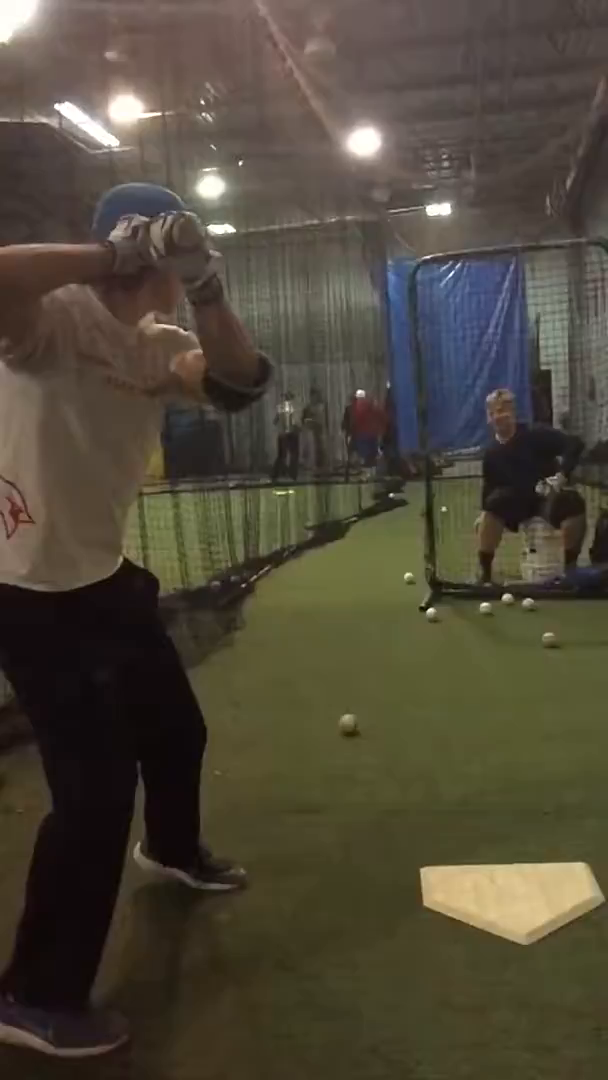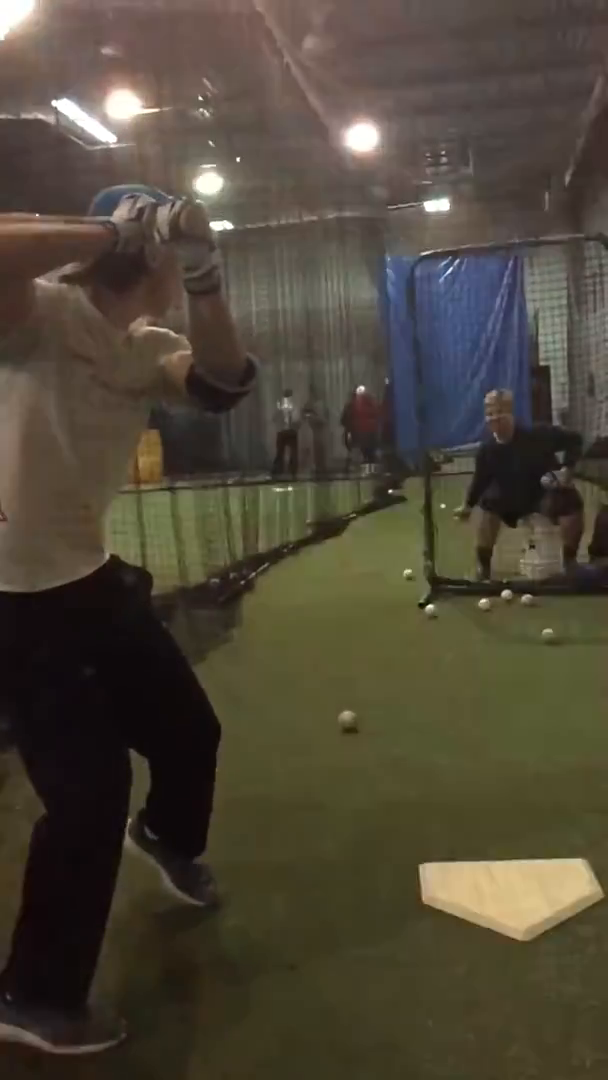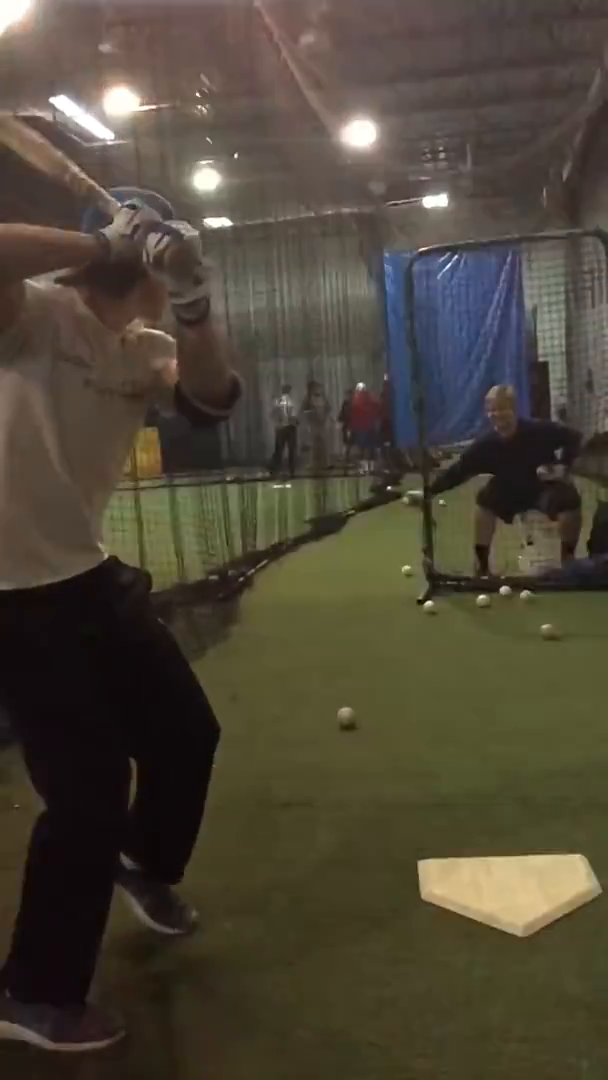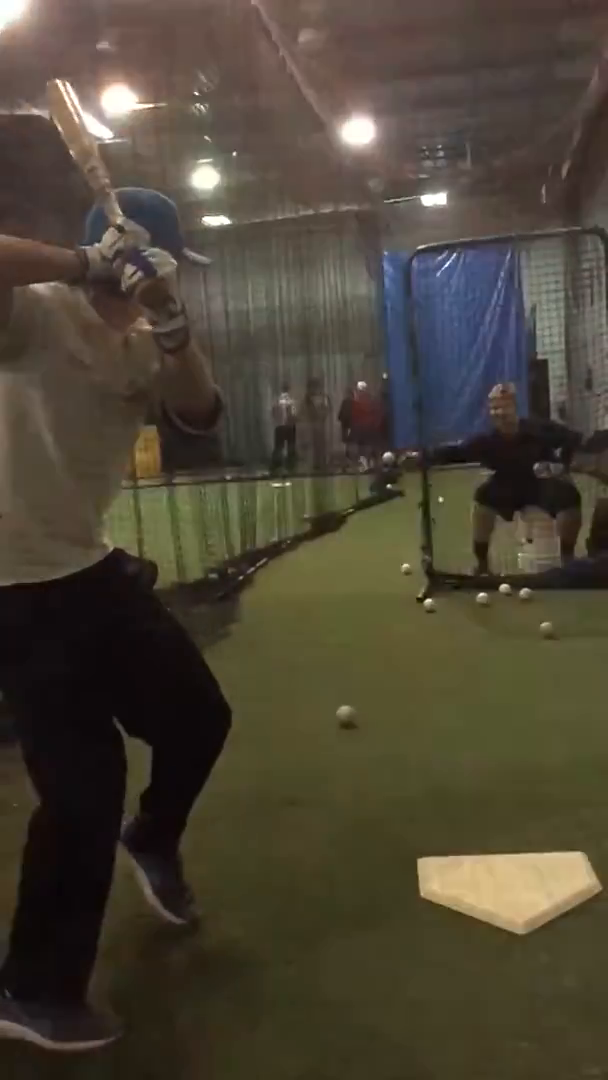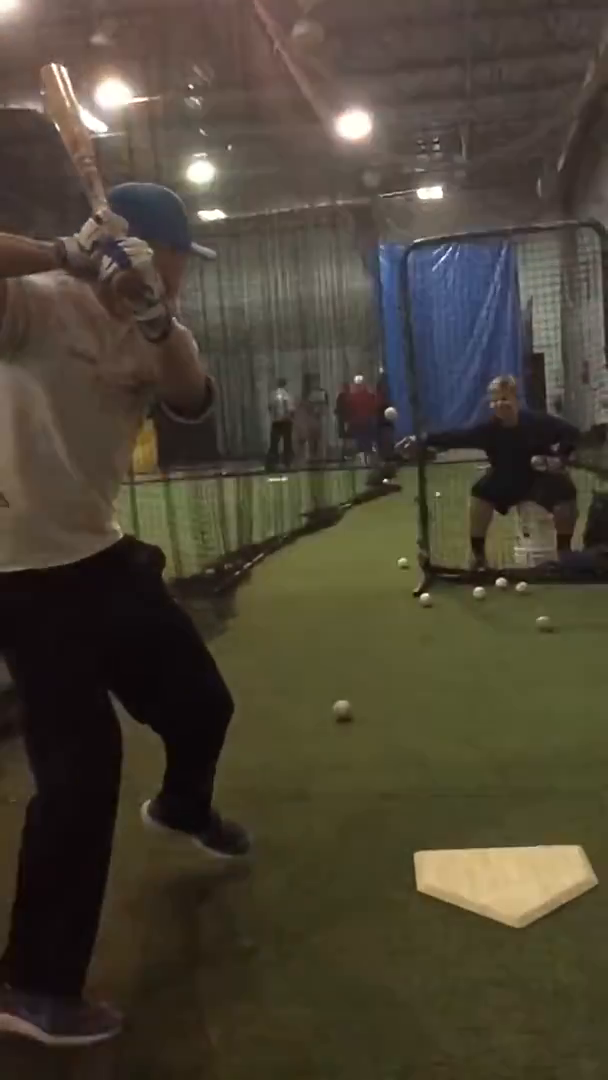
dt=1s
person 1, frame 1
left shoulder: (159, 345)
left elbow: (238, 382)
left wrist: (205, 286)
right wrist: (113, 252)
left hip: (105, 576)
left knee: (175, 731)
right knee: (97, 782)
left ankle: (172, 847)
person 1, frame 2
left shoulder: (148, 349)
left elbow: (223, 383)
left wrist: (205, 278)
right wrist: (110, 235)
left hip: (91, 577)
left knee: (188, 729)
right knee: (88, 788)
left ankle: (166, 835)
person 1, frame 3
left shoulder: (144, 349)
left elbow: (211, 398)
left wrist: (192, 298)
right wrist: (109, 243)
left hip: (91, 576)
left knee: (186, 733)
right knee: (88, 787)
left ankle: (144, 864)
person 1, frame 4
left shoulder: (143, 344)
left elbow: (199, 411)
left wrist: (170, 320)
right wrist: (87, 263)
left hip: (94, 569)
left knee: (198, 717)
right knee: (85, 781)
left ankle: (152, 840)
person 1, frame 5
left shoulder: (161, 333)
left elbow: (192, 401)
left wrist: (152, 313)
left hip: (104, 555)
left knee: (201, 703)
right knee: (82, 764)
left ankle: (183, 807)
